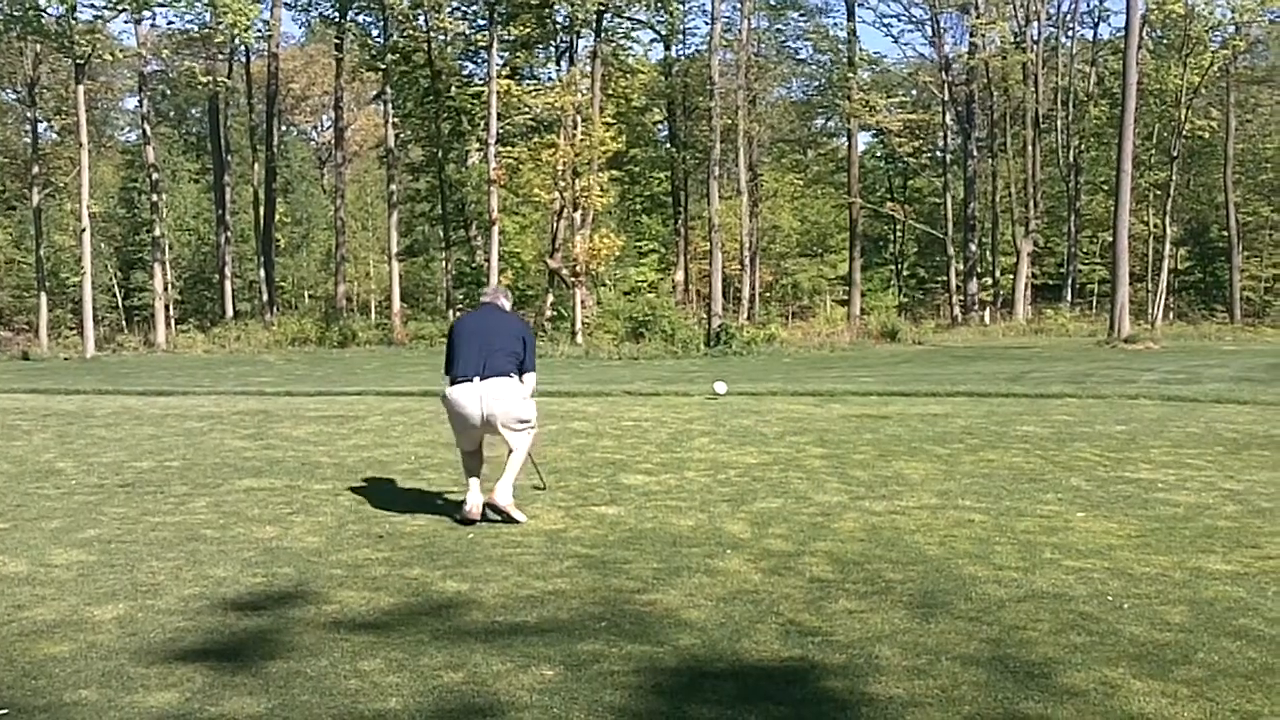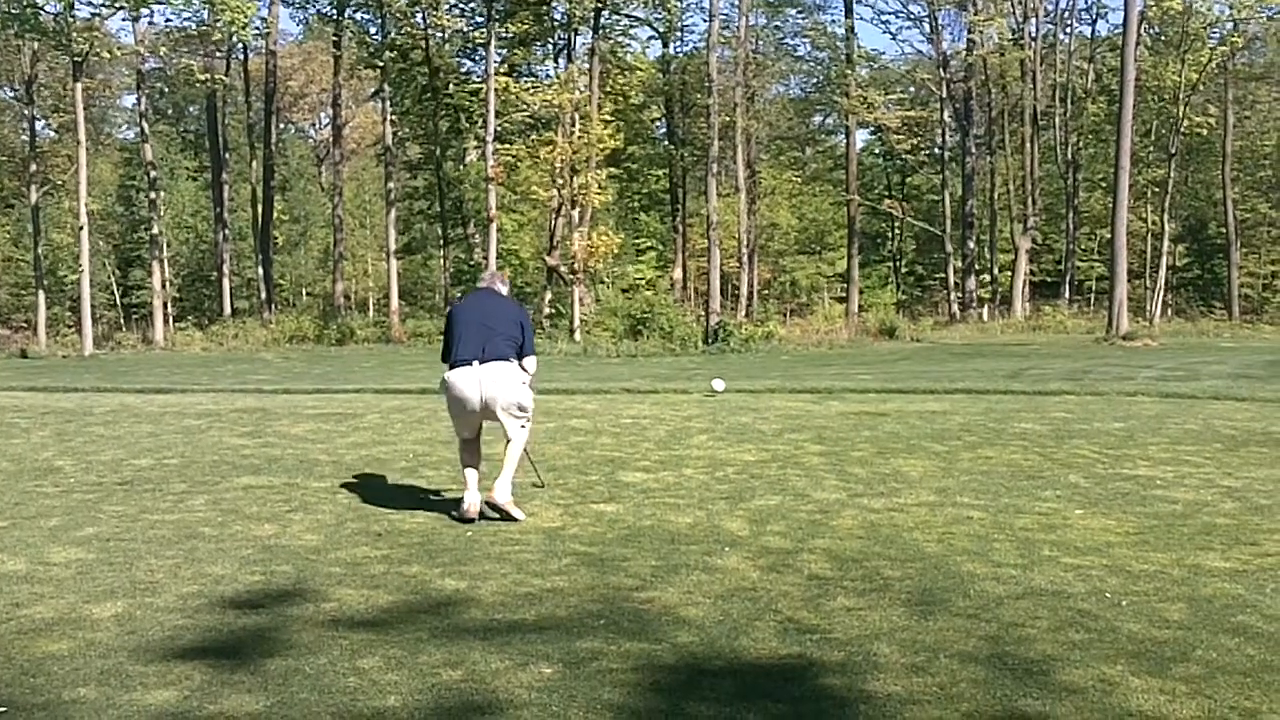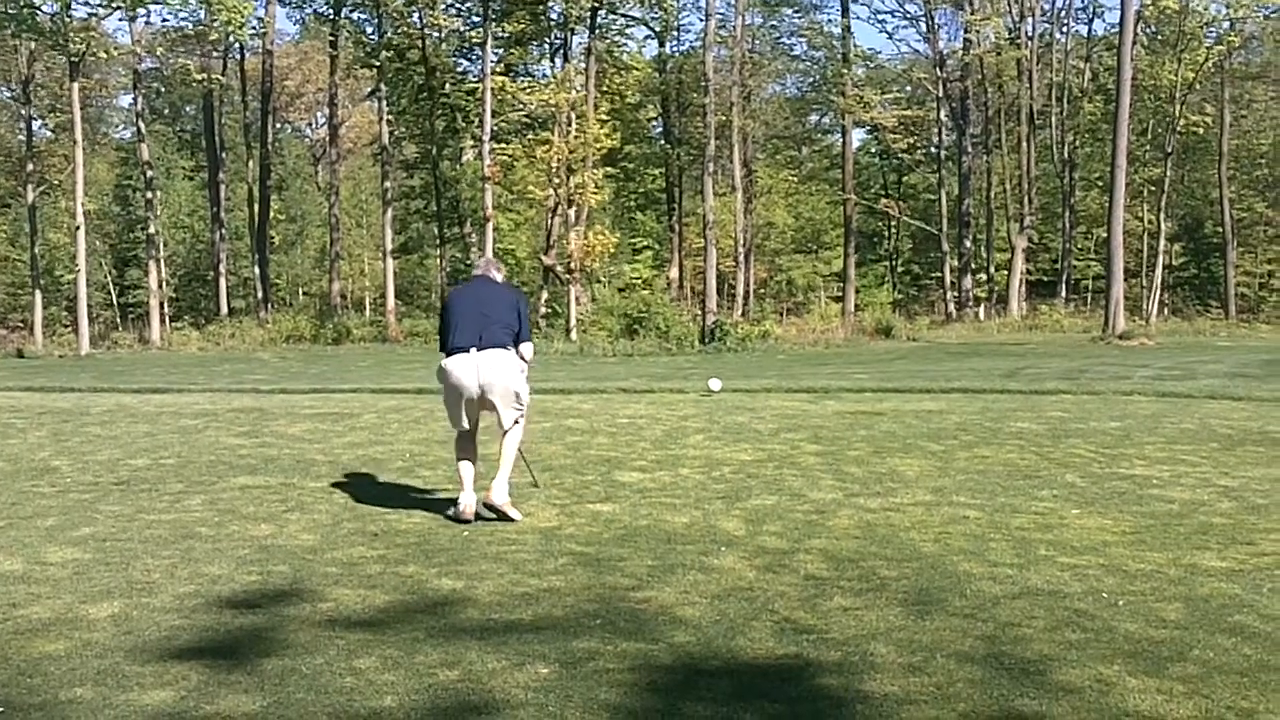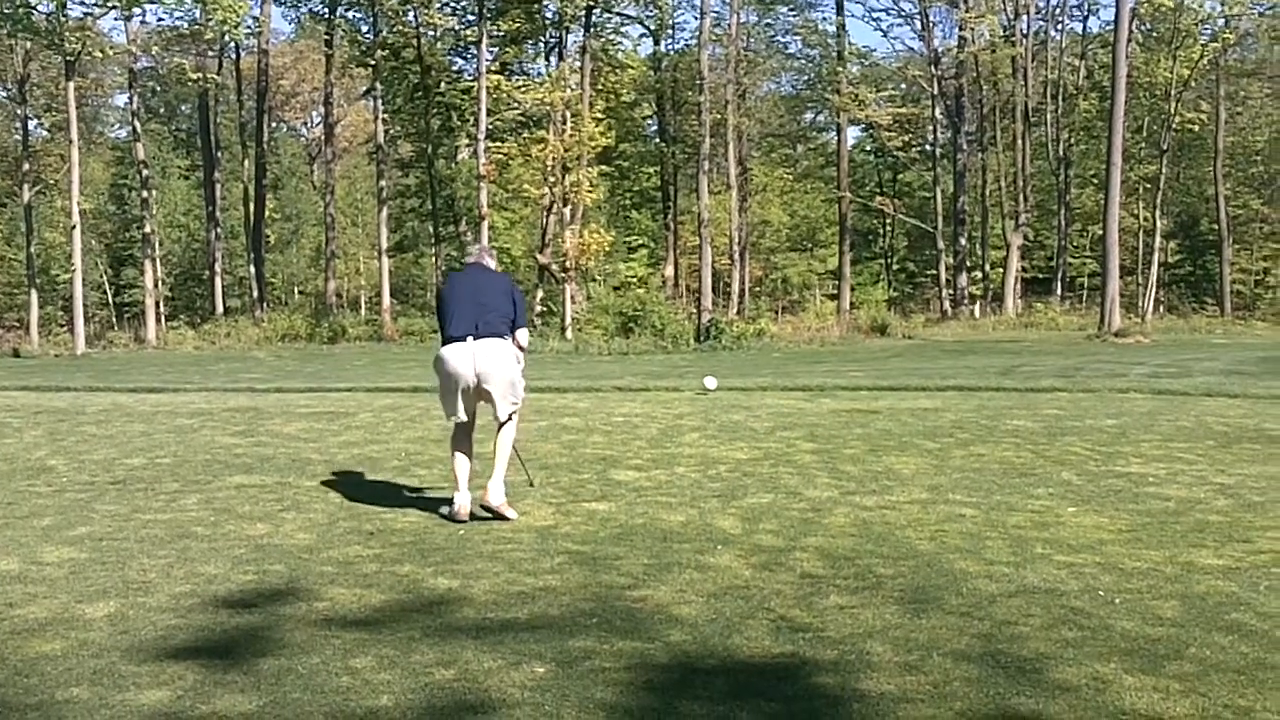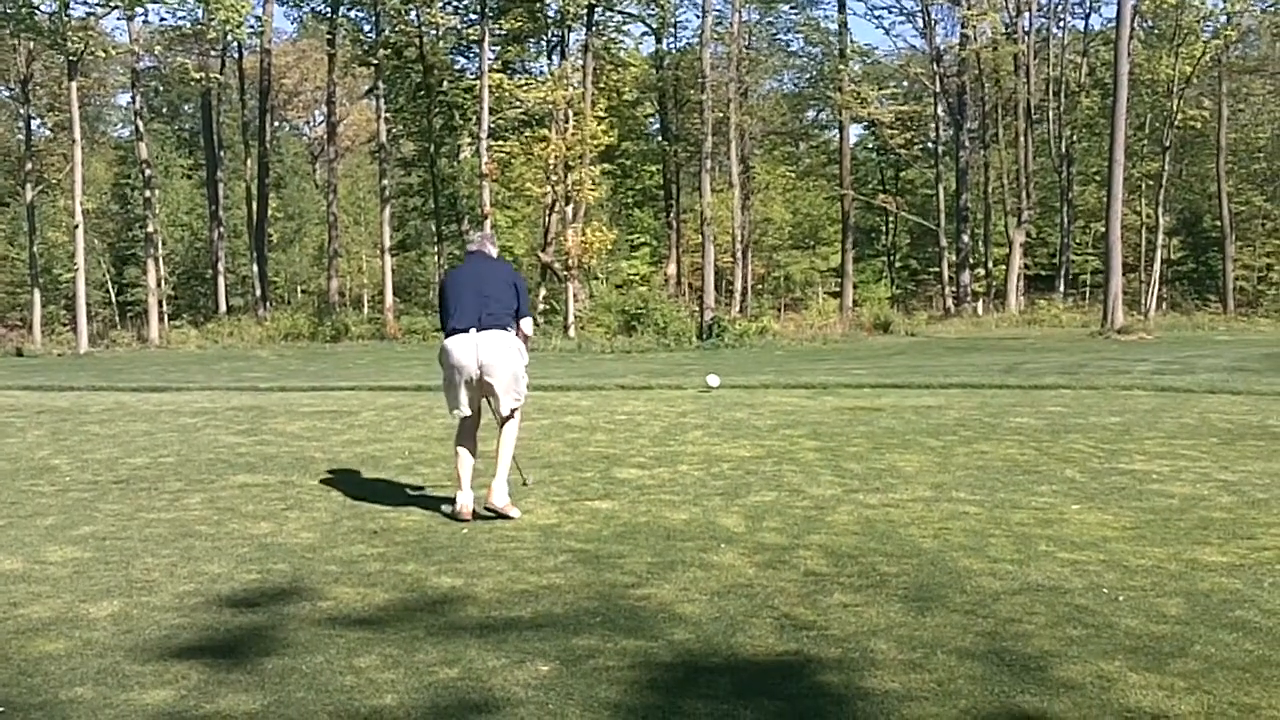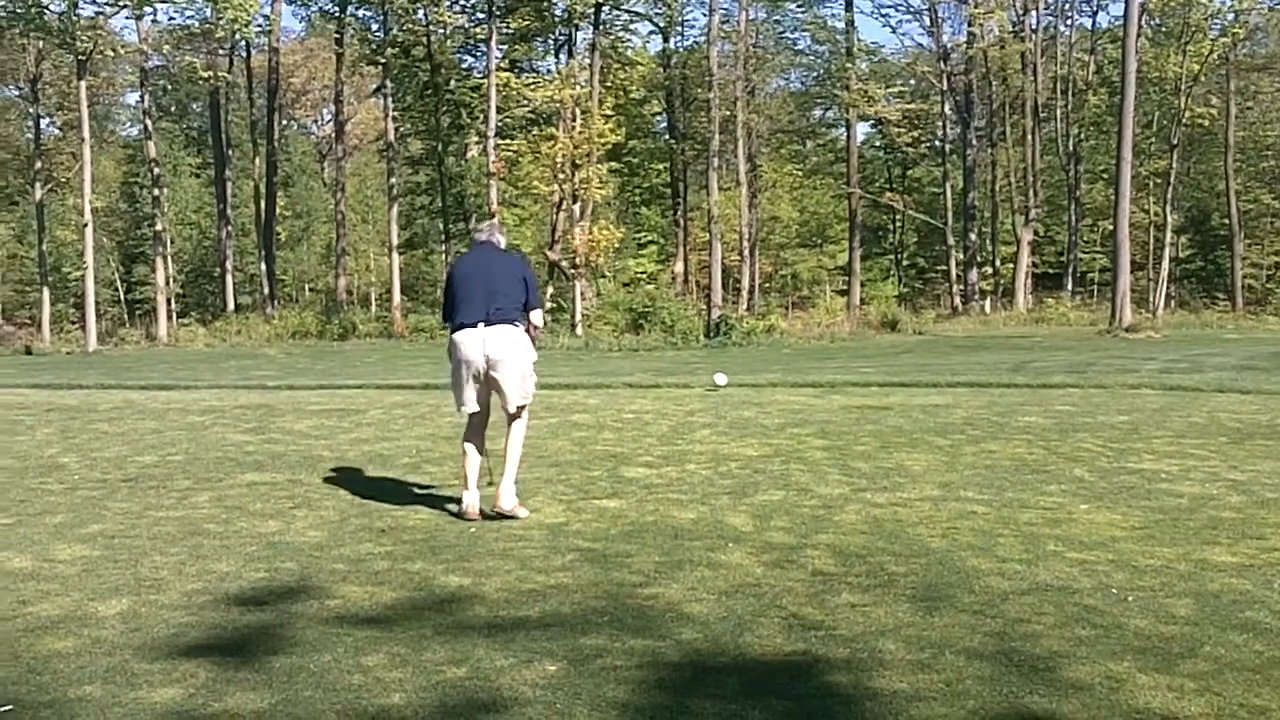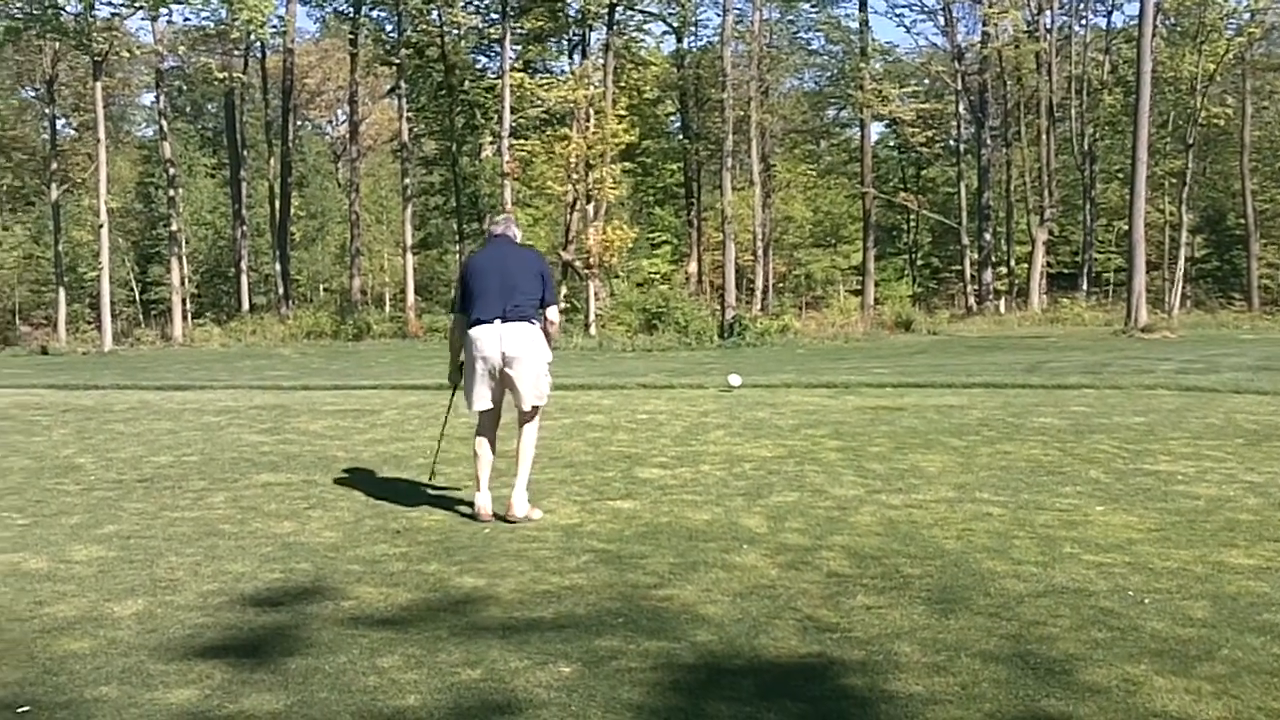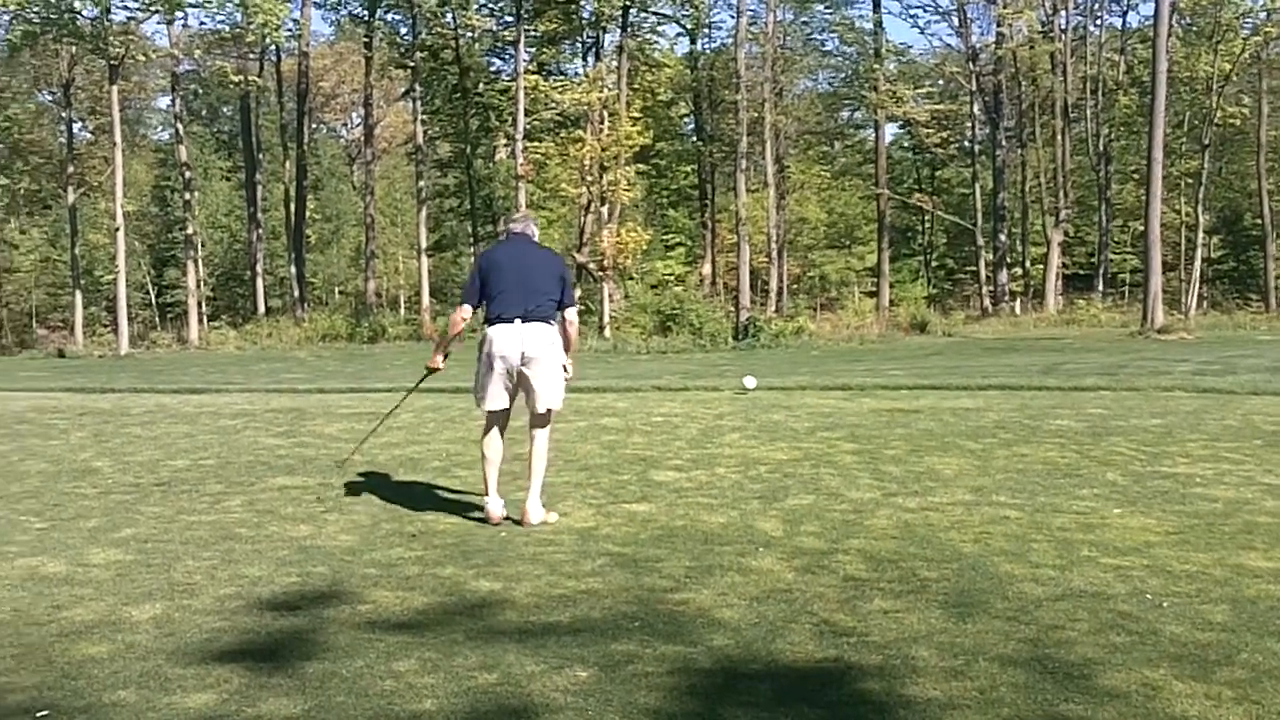
dt=0.1s
person 1, frame 1
left shoulder: (460, 322)
right shoulder: (518, 324)
right elbow: (529, 382)
right wrist: (517, 402)
left hip: (462, 396)
right hip: (502, 392)
left knee: (470, 443)
right knee: (527, 427)
left ankle: (473, 500)
right ankle: (502, 492)
person 1, frame 2
left shoulder: (457, 308)
right shoulder: (516, 309)
right elbow: (529, 367)
right wrist: (519, 394)
left hip: (460, 380)
right hip: (502, 377)
left knee: (468, 434)
right knee: (521, 423)
left ankle: (471, 498)
right ankle: (502, 490)
person 1, frame 3
left shoulder: (453, 296)
right shoulder: (512, 295)
right elbow: (526, 353)
right wrist: (518, 376)
left hip: (458, 367)
right hip: (499, 363)
left knee: (465, 429)
right knee: (514, 423)
left ankle: (466, 500)
right ankle: (498, 491)
person 1, frame 4
left shoulder: (448, 285)
right shoulder: (506, 282)
right elbow: (522, 340)
right wrist: (514, 362)
left hip: (454, 356)
right hip: (496, 353)
left knee: (462, 424)
right knee: (508, 419)
left ankle: (461, 499)
right ankle: (495, 491)
person 1, frame 5
left shoulder: (451, 275)
right shoulder: (508, 271)
right elbow: (526, 329)
right wrist: (517, 355)
left hip: (458, 347)
right hip: (499, 344)
left knee: (467, 422)
right knee: (509, 417)
left ankle: (463, 499)
right ankle: (498, 492)
person 1, frame 6
left shoulder: (458, 266)
right shoulder: (518, 263)
left elbow: (450, 321)
right elbow: (536, 321)
right wrist: (526, 347)
left hip: (466, 341)
right hip: (507, 339)
left knee: (476, 420)
right knee: (517, 416)
left ankle: (470, 498)
right ankle: (506, 494)
person 1, frame 7
left shoulder: (473, 260)
right shoulder: (534, 259)
left elbow: (458, 323)
right elbow: (553, 317)
left wrist: (455, 363)
right wrist: (546, 350)
left hip: (483, 338)
right hip: (526, 337)
left knee: (487, 421)
right knee: (529, 419)
left ankle: (482, 501)
right ankle: (519, 499)
person 1, frame 8
left shoulder: (489, 256)
right shoulder: (552, 259)
left elbow: (463, 313)
right elbow: (570, 318)
left wrist: (440, 351)
right wrist: (567, 357)
left hip: (500, 338)
right hip: (541, 339)
left knee: (494, 423)
right knee: (541, 425)
left ankle: (493, 502)
right ankle: (533, 505)
